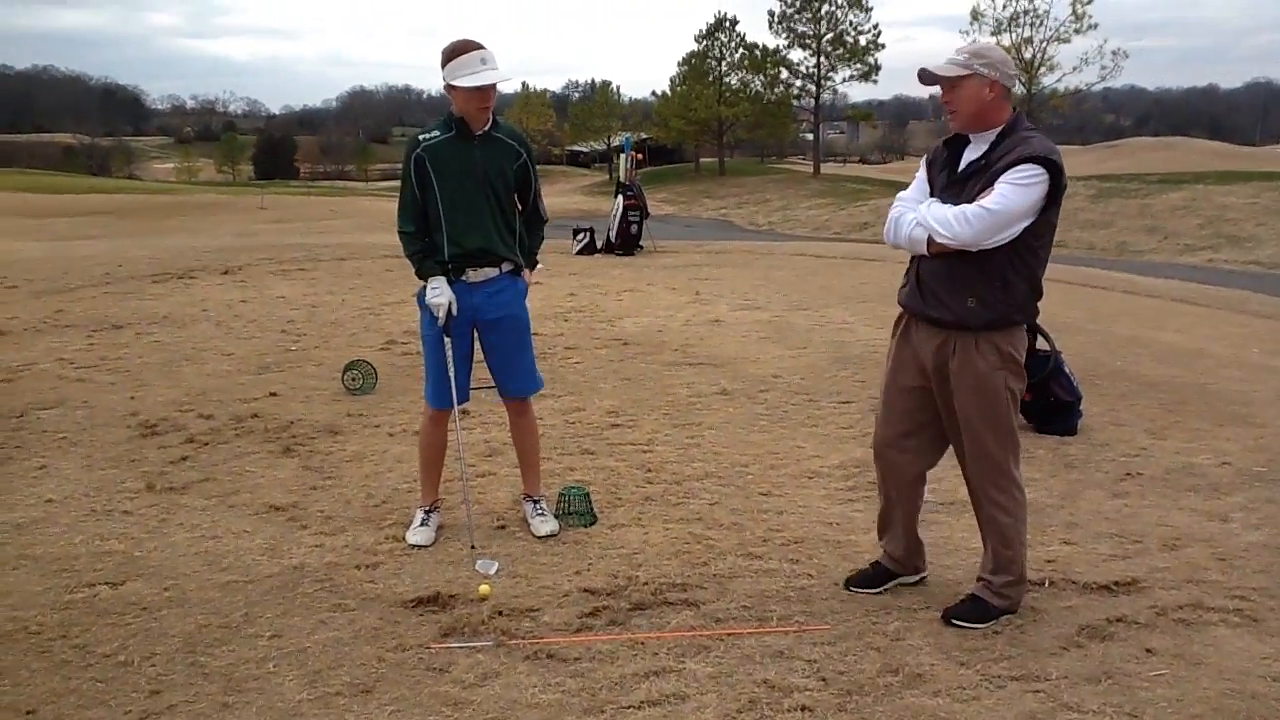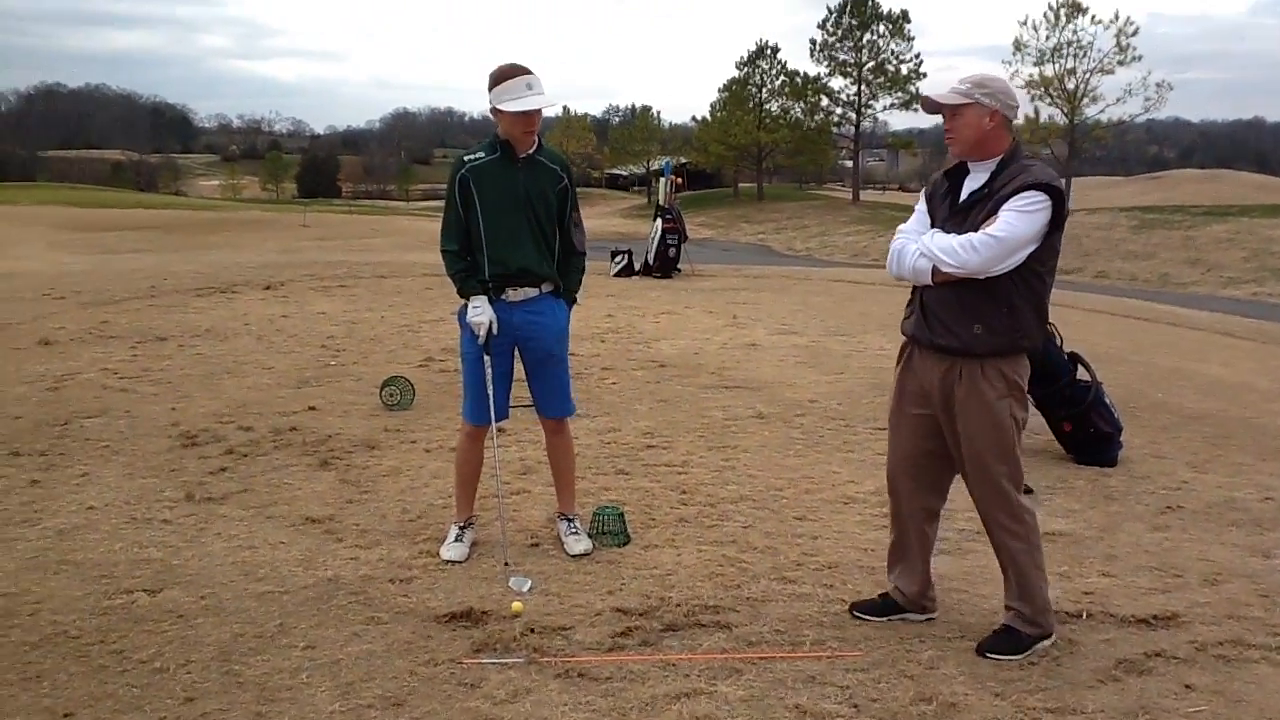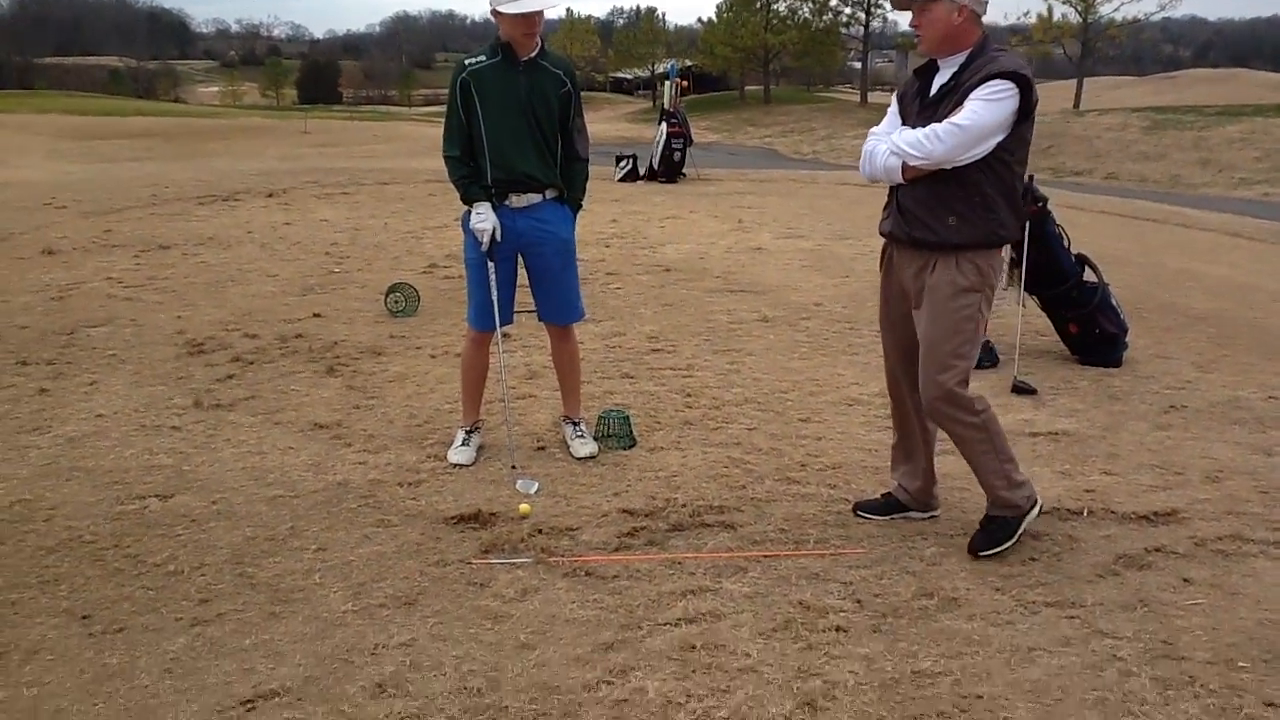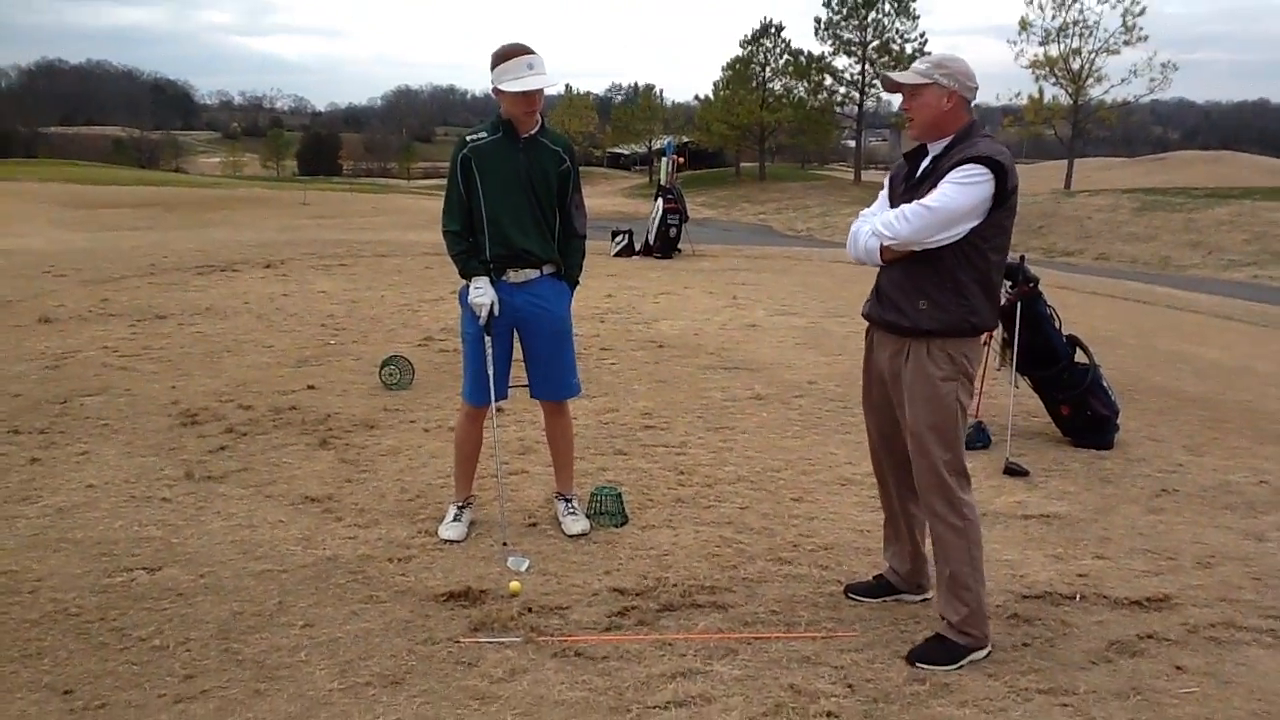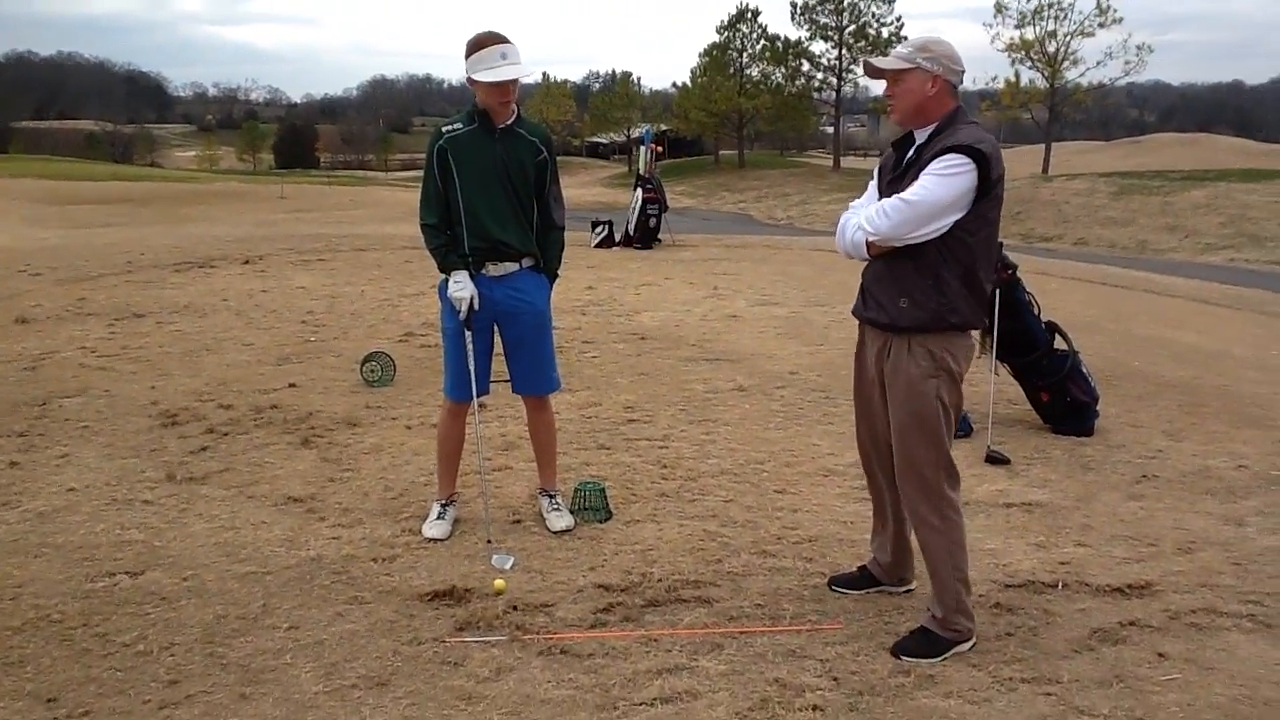
dt=0.3s
person 1, frame 1
left shoulder: (1032, 162)
right shoulder: (944, 155)
left elbow: (969, 227)
right elbow: (896, 226)
left wrist: (928, 218)
right wrist: (947, 232)
left hip: (984, 340)
right hip: (918, 325)
left knee: (990, 467)
right knee: (894, 446)
left ankle: (1002, 588)
right ankle: (901, 557)
person 1, frame 2
left shoulder: (1034, 189)
right shoulder: (944, 186)
left elbow: (977, 254)
right elbow: (899, 258)
left wrist: (931, 248)
right wrist: (955, 261)
left hip: (988, 367)
right hip: (922, 354)
left knee: (999, 495)
right knee: (908, 478)
left ankle: (1031, 617)
right ankle: (911, 592)
person 1, frame 3
left shoulder: (1001, 80)
right shoulder: (917, 84)
left elbow: (938, 146)
right elbow: (872, 159)
left wrist: (903, 148)
right wrist: (917, 160)
left hip: (962, 259)
right hip: (902, 249)
left knee: (944, 387)
right knee: (905, 381)
left ankle: (1013, 497)
right ankle: (914, 490)
person 1, frame 4
left shoulder: (982, 165)
right shoulder: (910, 165)
left elbow: (906, 228)
right elbow: (860, 240)
left wrist: (885, 231)
right wrist: (894, 242)
left hip: (940, 344)
right hip: (886, 333)
left knee: (939, 478)
right knee: (893, 464)
left ankle: (967, 628)
right ankle: (905, 572)
person 1, frame 5
left shoulder: (966, 153)
right shoulder: (901, 153)
left elbow: (885, 225)
right elbow: (849, 233)
left wrist: (874, 228)
right wrist: (882, 237)
left hip: (930, 340)
right hip: (879, 328)
left knee: (925, 476)
right knee: (881, 459)
left ankle: (953, 621)
right ankle: (889, 565)
person 2, frame 1
left shoulder: (513, 145)
right shoulder: (424, 149)
left elbow: (533, 212)
right elbow: (410, 224)
left wrist: (527, 264)
right wrist: (432, 278)
left hip: (503, 286)
right hip: (447, 289)
left knee: (519, 397)
right knee: (438, 406)
left ankle: (534, 498)
right ankle: (428, 506)
person 2, frame 2
left shoulder: (556, 169)
right shoulder: (469, 170)
left elbow: (572, 242)
right elbow: (453, 244)
left wrist: (566, 300)
right wrist: (474, 297)
left hip: (544, 306)
right hip: (488, 308)
left knee: (556, 418)
right knee: (475, 422)
left ankle: (568, 516)
right ankle: (463, 522)
person 2, frame 3
left shoulder: (559, 73)
right shoulder: (470, 74)
left elbow: (575, 149)
right elbow: (455, 149)
left wrist: (569, 208)
right wrist: (477, 203)
left hip: (548, 212)
right hip: (491, 214)
left knee: (562, 324)
right knee: (480, 328)
left ankle: (573, 420)
right ankle: (469, 426)
person 2, frame 4
left shoulder: (559, 151)
right shoulder: (472, 150)
left elbow: (573, 225)
right elbow: (455, 225)
left wrist: (566, 283)
right wrist: (477, 278)
left hip: (545, 288)
right hip: (488, 289)
left knee: (556, 400)
right knee: (475, 403)
left ankle: (565, 497)
right ankle: (461, 502)
person 2, frame 5
left shoulder: (536, 141)
right shoulder: (448, 141)
left elbow: (552, 217)
right elbow: (433, 218)
left wrist: (545, 277)
right wrist: (455, 272)
left hip: (524, 282)
right hip: (467, 283)
left knee: (538, 395)
right knee: (457, 399)
left ankle: (549, 493)
right ankle: (445, 500)
